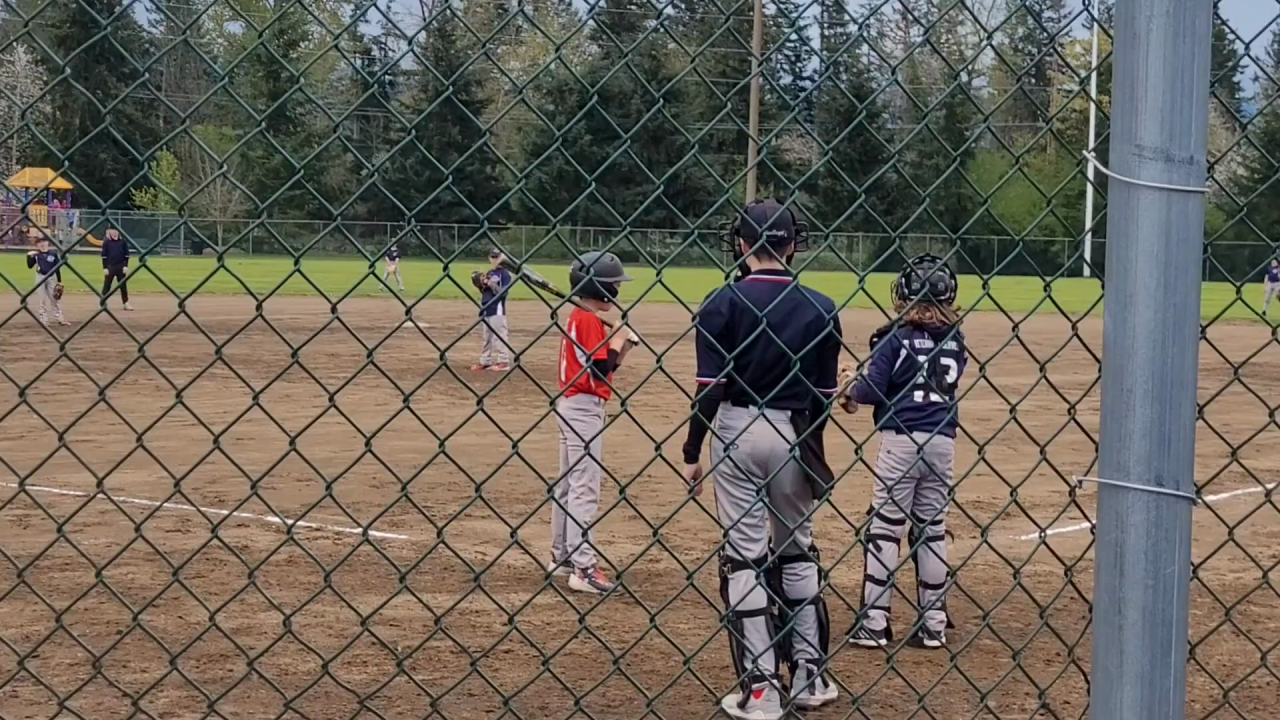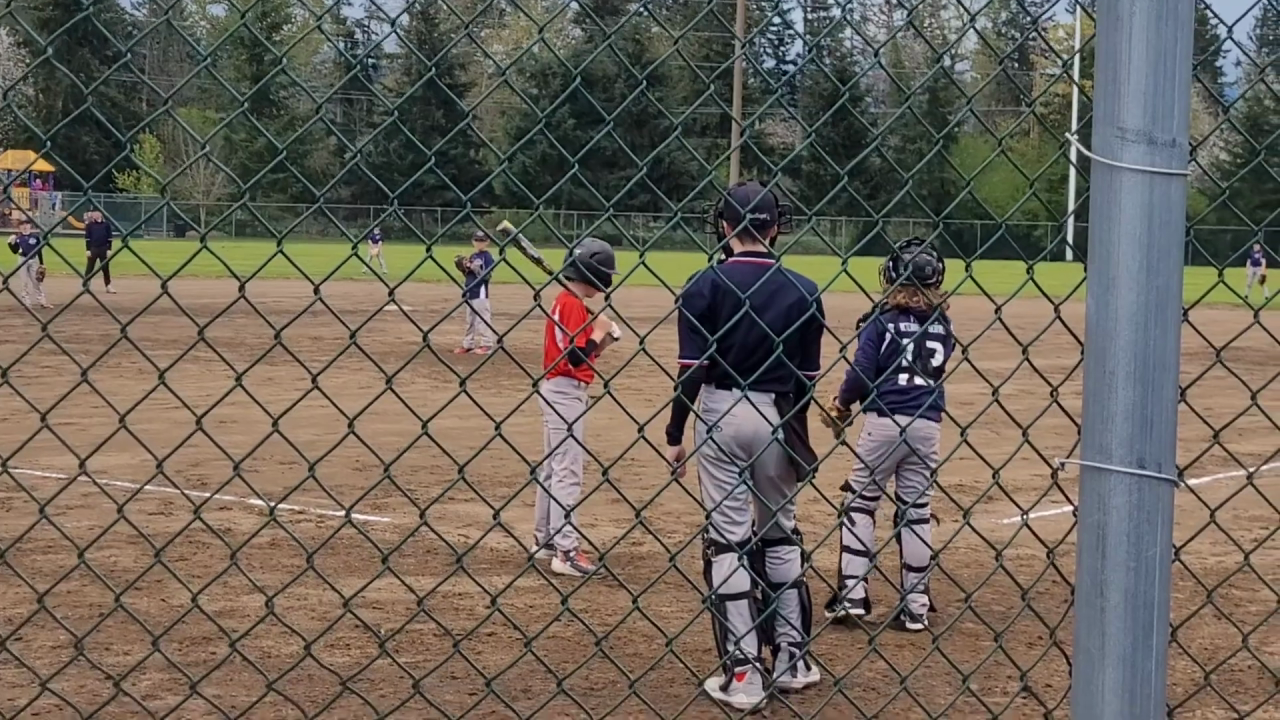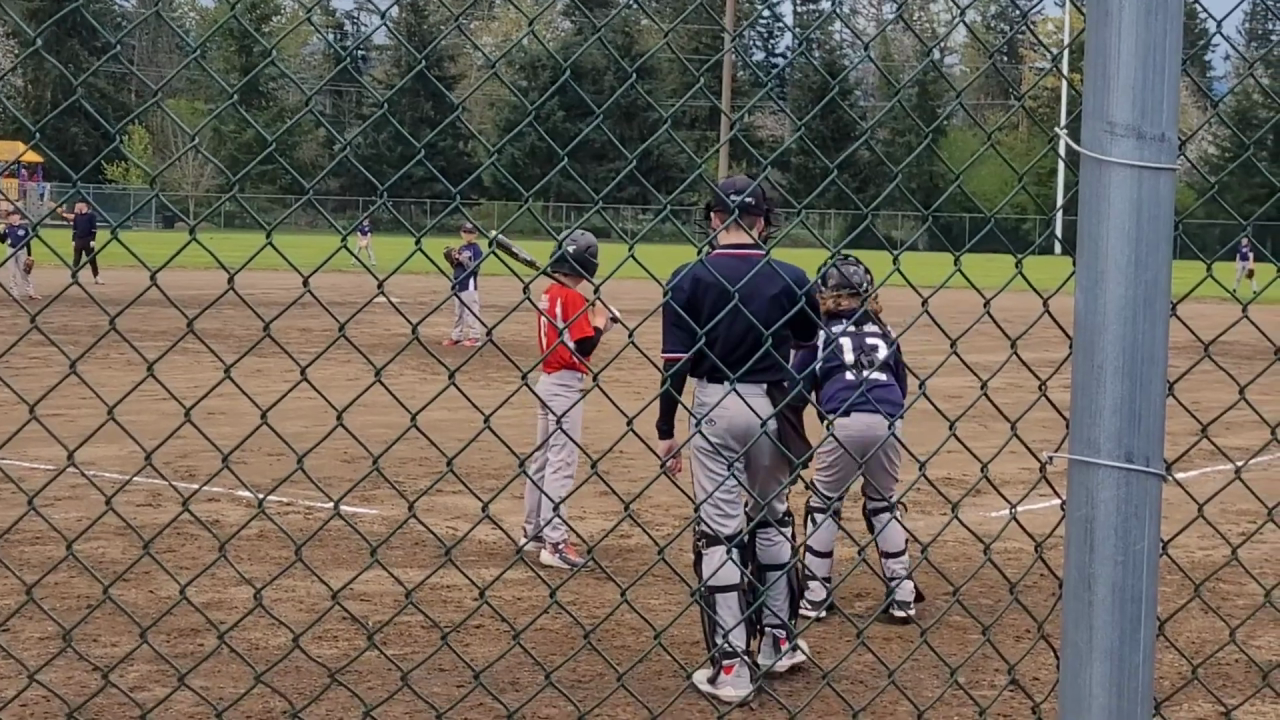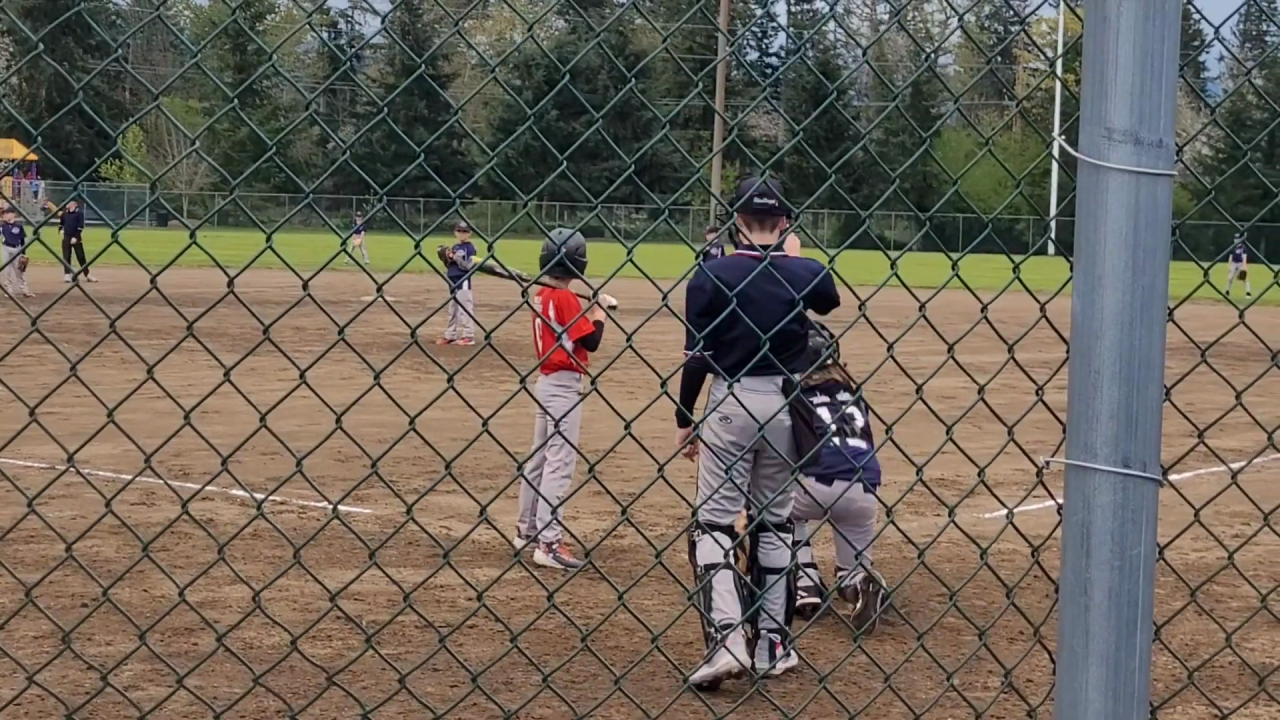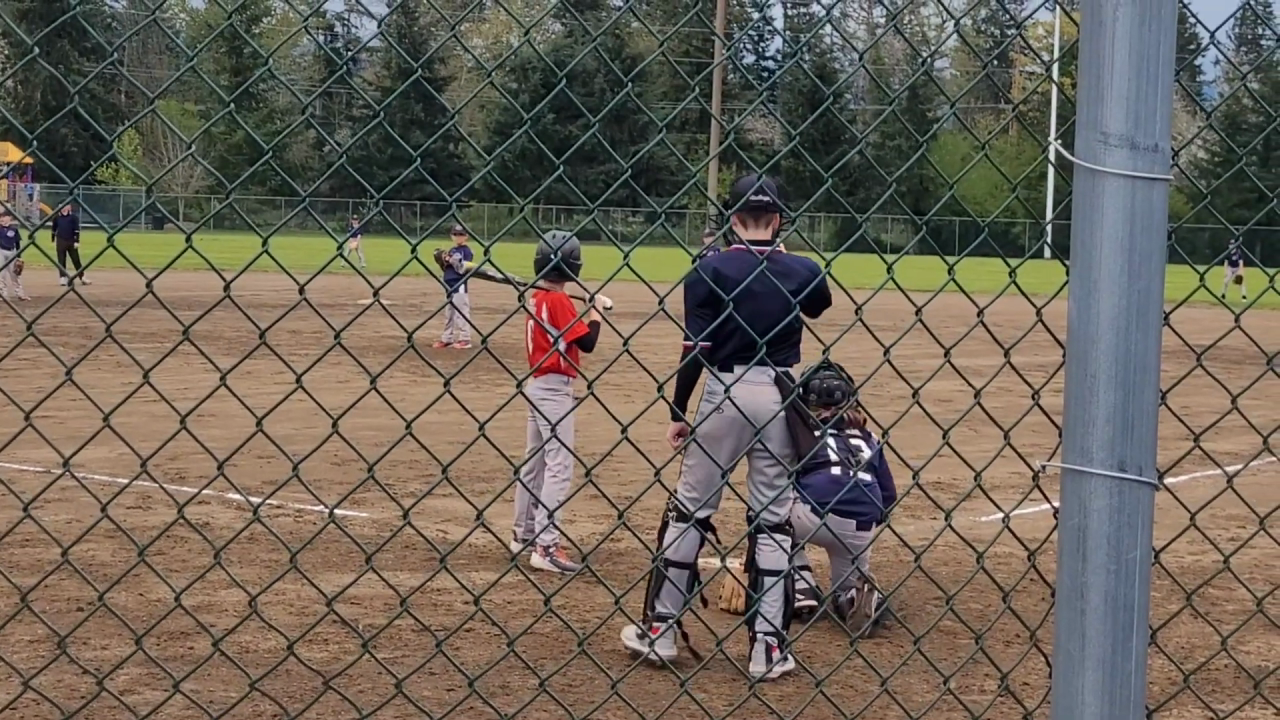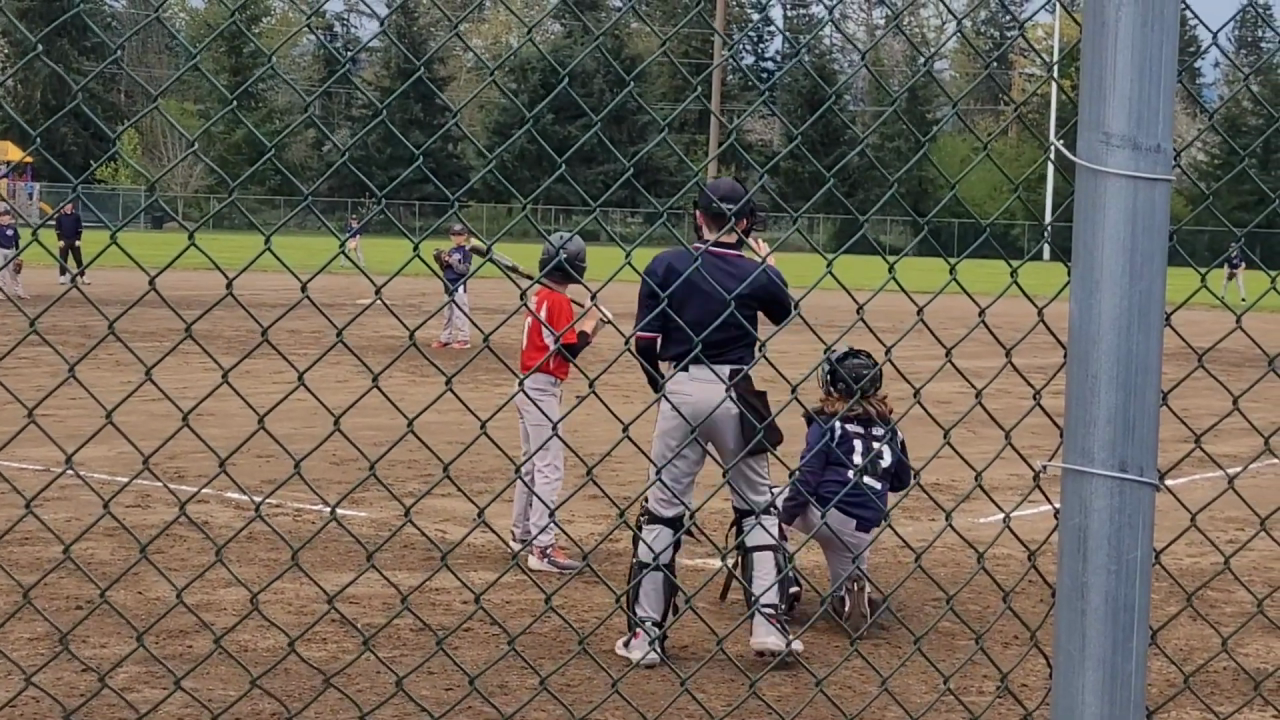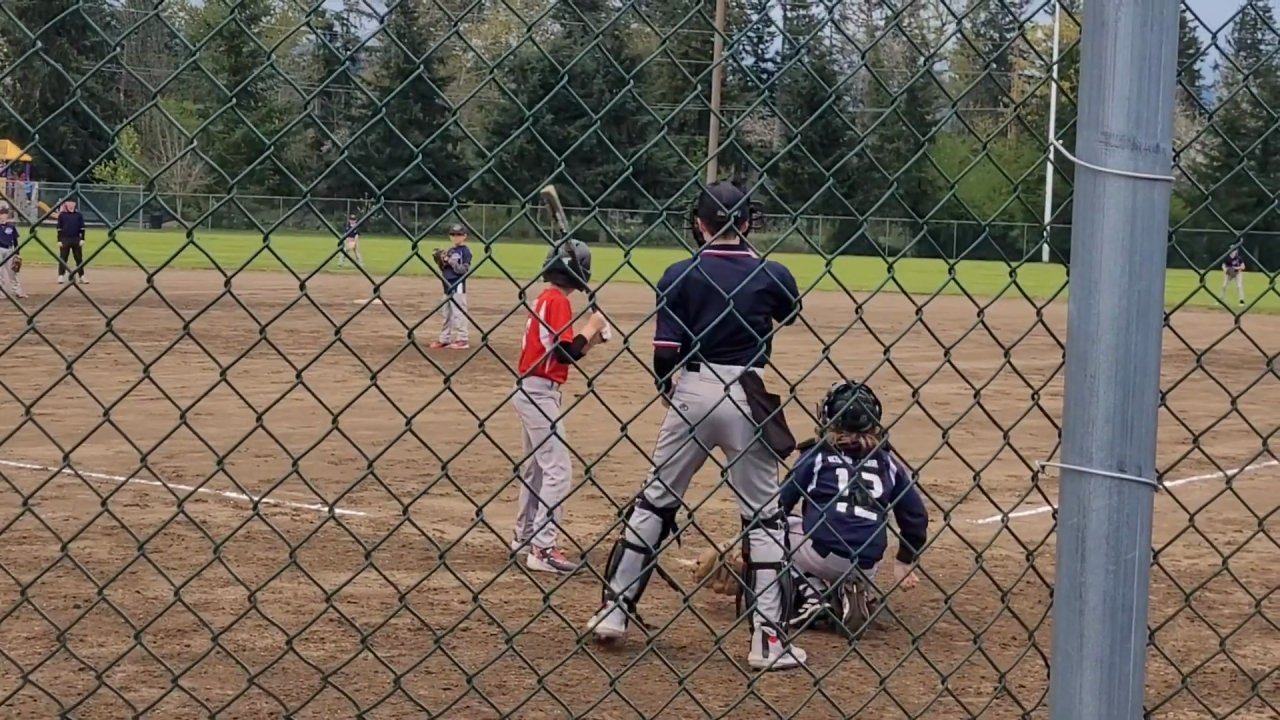
dt=0.4s
person 1, frame 1
left shoulder: (723, 302)
right shoulder: (821, 308)
left elbow: (709, 388)
right elbow: (824, 396)
left wrist: (691, 454)
left hip: (737, 435)
right hip: (795, 437)
left knee: (744, 559)
right knee: (798, 553)
right ankle: (810, 677)
person 1, frame 2
left shoulder: (705, 284)
right shoulder: (803, 290)
left elbow: (692, 369)
right elbow: (807, 377)
left wrist: (674, 435)
left hip: (721, 416)
right hip: (778, 419)
left knee: (727, 541)
right knee: (781, 536)
left ankle: (742, 673)
right ankle: (793, 660)
person 1, frame 3
left shoulder: (689, 277)
right shoulder: (790, 277)
left elbow: (676, 362)
right elbow: (809, 343)
left wrist: (666, 430)
left hip: (715, 408)
right hip: (772, 409)
left knee: (718, 533)
right knee: (771, 521)
left ankle: (731, 665)
right ankle: (778, 639)
person 1, frame 4
left shoulder: (710, 275)
right shoulder: (807, 273)
left elbow: (697, 358)
right elbow: (828, 301)
left wrist: (684, 419)
left hip: (730, 404)
right hip: (784, 405)
left knee: (712, 521)
right knee: (774, 523)
left ankle: (728, 634)
right ankle: (770, 643)
person 1, frame 5
left shoulder: (707, 269)
right shoulder: (802, 270)
left elbow: (694, 350)
right elbow: (820, 305)
left wrist: (677, 413)
left hip: (722, 396)
right hip: (776, 399)
left knee: (687, 511)
right knee: (772, 522)
left ankle: (662, 630)
right ankle: (768, 647)
person 1, frame 6
left shoulder: (666, 265)
right shoulder: (760, 275)
left elbow: (644, 342)
right elbow: (785, 314)
left wrist: (660, 385)
left hip: (682, 392)
right hip: (735, 397)
left knee: (662, 512)
right knee: (757, 508)
left ankle: (645, 634)
right ankle: (767, 623)
person 1, frame 7
left shoulder: (678, 275)
right shoulder: (770, 274)
left elbow: (663, 350)
right elbow: (791, 313)
left wrist: (667, 390)
left hip: (693, 392)
right hip: (744, 397)
left knee: (654, 502)
right knee: (763, 516)
left ankle: (614, 610)
right ankle: (768, 637)
person 2, frame 1
left shoulder: (577, 317)
right shoulder: (590, 321)
right elbow: (600, 370)
left wrist: (621, 347)
right wrist: (617, 339)
left hip: (571, 406)
right hip: (585, 408)
left knee: (567, 485)
right knee: (585, 489)
left ankle: (561, 557)
right ankle: (583, 569)
person 2, frame 2
left shoulder: (564, 300)
right shoulder: (574, 304)
right elbow: (576, 357)
left wrist: (603, 339)
right wrist: (599, 332)
left hip: (557, 388)
right hip: (566, 391)
left knee: (551, 468)
right knee: (568, 472)
left ankle: (544, 539)
right ankle: (565, 551)
person 2, frame 3
left shoulder: (549, 294)
right shoulder: (572, 297)
right elbow: (585, 347)
left wrist: (600, 325)
right wrist: (600, 319)
left hip: (549, 381)
right hip: (566, 384)
left knee: (541, 460)
right knee: (562, 465)
left ankle: (533, 532)
right ankle: (554, 543)
person 2, frame 4
left shoulder: (542, 296)
right shoulder: (565, 298)
right elbow: (591, 342)
left wrist: (593, 310)
right wrist: (599, 310)
left hip: (547, 382)
right hip: (564, 386)
left knee: (539, 460)
right knee: (559, 465)
left ankle: (527, 531)
right ankle: (549, 544)
person 2, frame 5
left shoulder: (537, 297)
right shoulder: (559, 300)
right elbow: (586, 343)
left wrist: (590, 312)
right wrist: (596, 312)
left hip: (538, 386)
right hip: (555, 389)
left knee: (534, 464)
right knee: (559, 469)
left ankle: (524, 535)
right ankle: (546, 547)
person 2, frame 6
left shoulder: (540, 296)
right shoulder: (558, 300)
right elbow: (569, 352)
left wrist: (591, 328)
right wrist: (590, 322)
left hip: (530, 386)
right hip: (542, 389)
left knee: (532, 465)
right knee: (550, 469)
left ankle: (523, 535)
right ankle: (542, 549)
person 2, frame 7
left shoulder: (545, 298)
right shoulder: (558, 302)
right elbow: (564, 353)
left wrist: (592, 338)
right wrist: (593, 327)
left hip: (533, 389)
right hip: (539, 391)
left knee: (537, 467)
right knee: (557, 471)
left ankle: (524, 537)
right ankle: (542, 549)
person 3, frame 1
left shoulder: (895, 336)
right shoulder: (955, 340)
left elbow: (874, 388)
left wrist: (851, 391)
left hip: (902, 440)
right hip: (941, 442)
left knee: (884, 528)
right knee: (931, 530)
left ankle: (874, 624)
right ankle: (933, 624)
person 3, frame 2
left shoulder: (882, 320)
right shoulder: (943, 325)
left elbow: (861, 374)
left wrist: (841, 403)
left hip: (885, 422)
right hip: (926, 425)
left knee: (859, 503)
right knee: (916, 513)
left ankle: (852, 595)
right ankle: (916, 607)
person 3, frame 3
left shoulder: (819, 331)
right shoulder: (882, 331)
left elbow: (797, 385)
right elbow: (900, 382)
left hip: (846, 420)
right hip: (887, 422)
left knee: (823, 506)
right knee: (883, 505)
left ankle: (814, 596)
right ankle: (902, 598)
person 3, frame 4
left shoulder: (796, 396)
right shoulder: (853, 396)
left hip: (821, 487)
right hip: (864, 495)
left knee: (788, 511)
right knee: (852, 573)
left ankle: (806, 589)
right ankle: (862, 582)
person 3, frame 5
right shoulder: (867, 435)
right elbow: (888, 495)
left hip: (816, 516)
right hip: (861, 529)
right knee: (845, 592)
left ankle: (803, 593)
right ankle: (859, 594)
person 3, frame 6
left shoulder: (827, 424)
right shoulder: (889, 429)
left elbow: (807, 477)
right elbow: (903, 480)
left wrist: (783, 519)
left hip: (822, 514)
right hip: (861, 529)
right knee: (848, 585)
right ankle: (854, 592)
person 3, frame 7
left shoulder: (817, 454)
right shoulder: (889, 463)
left elbow: (783, 499)
right elbow: (916, 516)
right wrist: (905, 561)
left hip: (821, 552)
right hip: (865, 564)
left ankle: (810, 596)
right ankle: (856, 593)
